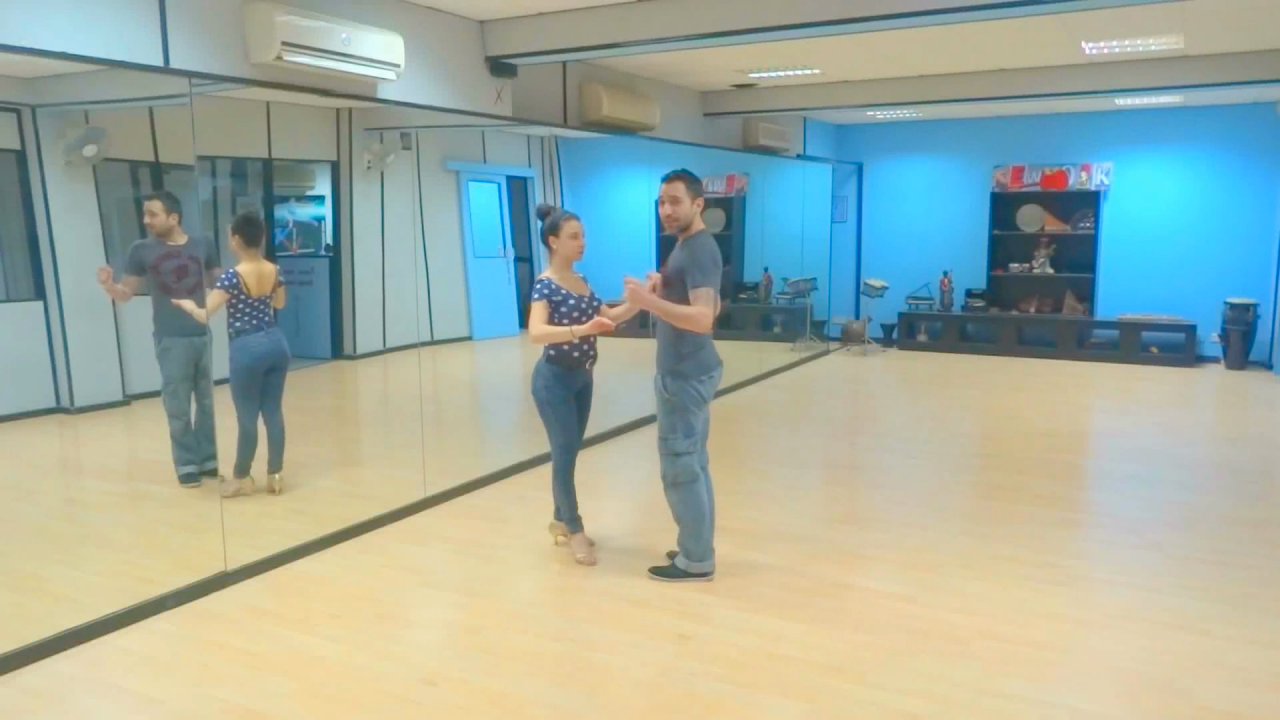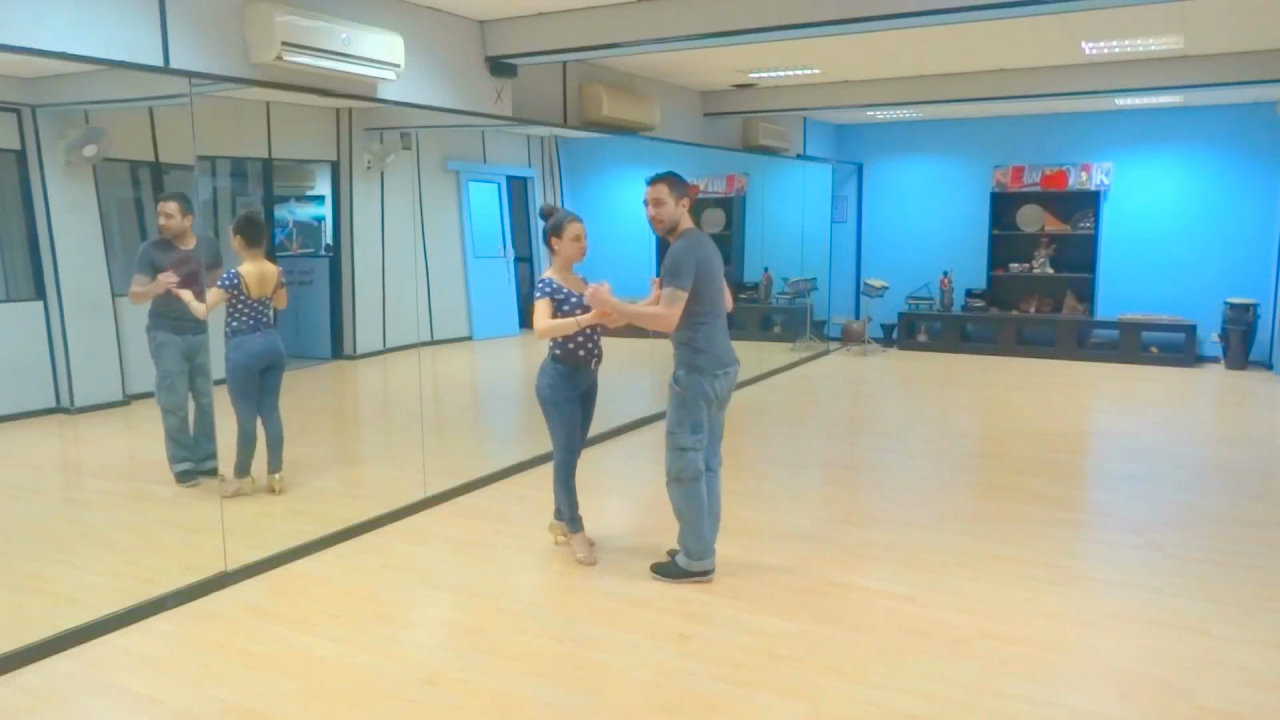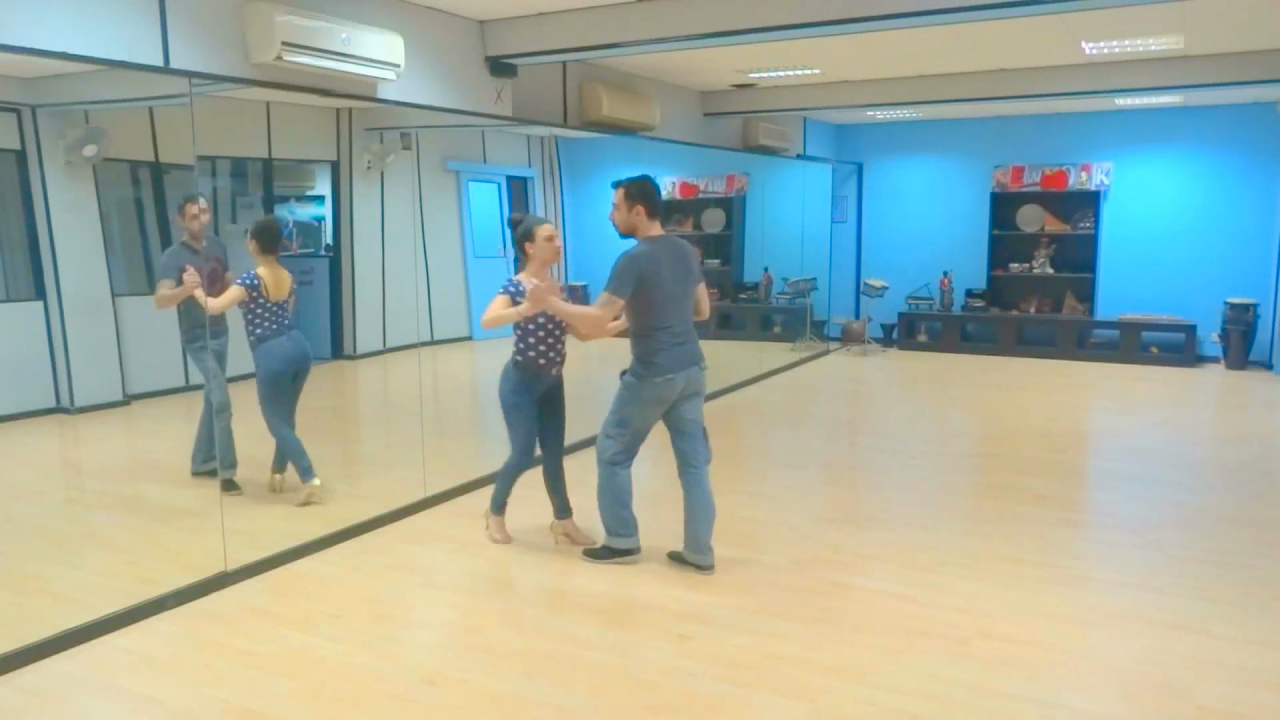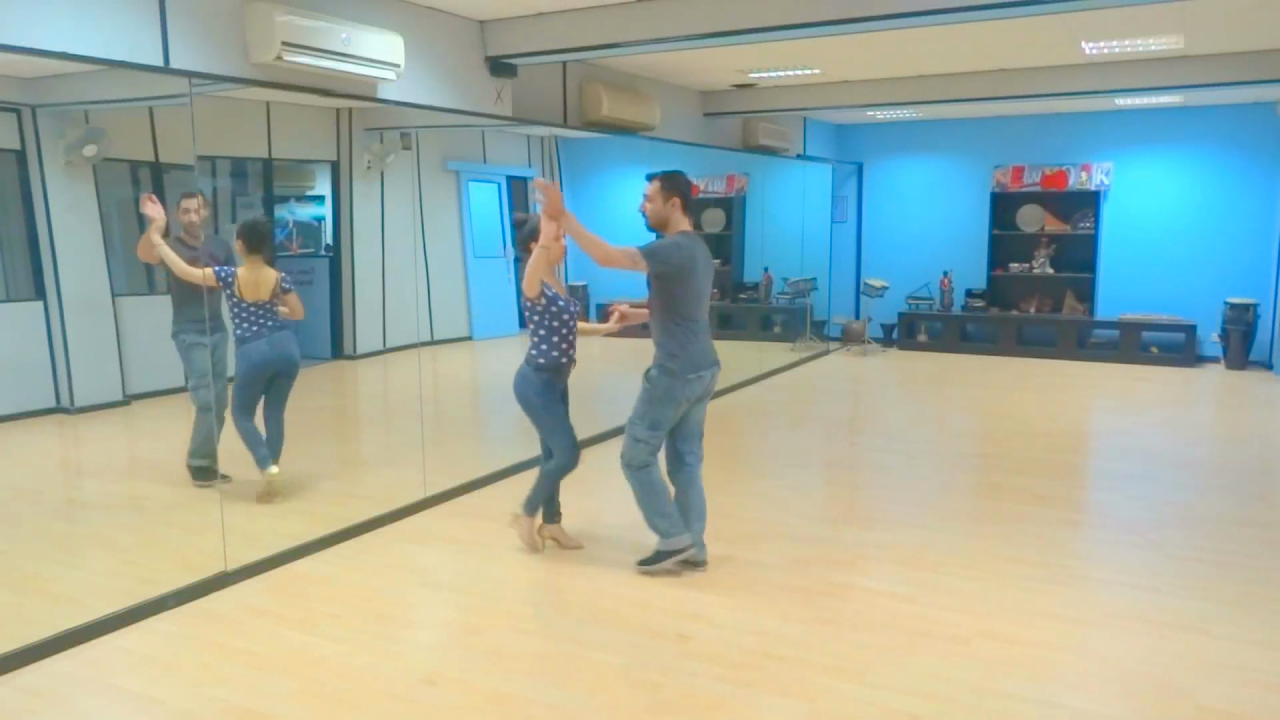
dt=1s
person 1, frame 1
left shoulder: (699, 250)
right shoulder: (687, 246)
left elbow: (703, 318)
left wrist: (649, 301)
right wrist: (663, 289)
left hip: (686, 375)
right hip: (687, 371)
left knee: (679, 467)
right knee: (693, 464)
left ankle: (695, 561)
right ankle: (697, 548)
person 1, frame 2
left shoulder: (682, 251)
right shoulder: (704, 244)
left elbow: (667, 319)
right elbow: (727, 303)
left wrist: (611, 304)
left hip: (699, 372)
right hip: (722, 366)
left knee: (683, 466)
right knee: (705, 462)
left ankle: (694, 559)
right ankle: (697, 551)
person 1, frame 3
left shoulder: (634, 260)
right shoulder: (686, 251)
left elbow: (597, 320)
right elbow: (703, 310)
left wrist: (549, 303)
left hip: (652, 377)
right hip: (691, 370)
left knee: (614, 454)
right knee: (694, 461)
left ankle: (623, 541)
right ankle: (700, 551)
person 1, frame 4
left shoulder: (673, 250)
right shoulder: (695, 249)
left elbow: (607, 257)
left wrist: (562, 216)
right wrist: (641, 315)
left hip: (676, 373)
right hip: (701, 369)
left knee: (637, 456)
right knee: (685, 460)
left ankle: (675, 538)
right ankle: (687, 544)
person 2, frame 1
left shoulder: (581, 281)
right shoulder: (545, 285)
left elbow: (609, 318)
right elbow: (536, 332)
right wrist: (583, 330)
left hip: (582, 378)
right hip: (555, 379)
left knee: (571, 452)
right knee: (564, 454)
left ankle: (560, 521)
right ankle: (574, 529)
person 2, frame 2
left shoulder: (581, 281)
right shoulder: (547, 285)
left elbow: (611, 318)
right elbow: (542, 327)
right wrist: (588, 318)
left hip: (586, 377)
right hip: (559, 378)
left knee: (571, 452)
right knee: (566, 454)
left ankle: (560, 520)
right ankle: (573, 530)
person 2, frame 3
right shoulder: (516, 286)
left elbow: (579, 332)
right elbow: (488, 320)
left wrist: (621, 324)
right wrist: (524, 311)
left hip: (551, 381)
right hip: (520, 381)
left knee: (554, 452)
right knee: (524, 454)
left ankle: (563, 520)
right ankle: (495, 512)
person 2, frame 4
left shoulder: (557, 285)
right shoulder: (535, 288)
right elbow: (533, 267)
left wrist: (605, 328)
right wrist: (545, 240)
left hip: (554, 381)
right hip: (537, 382)
left knee: (555, 454)
right knee: (566, 454)
left ankle: (549, 522)
right ankle: (527, 514)
person 3, frame 1
left shoulder: (203, 246)
right shoulder: (142, 250)
right elbow: (126, 294)
right wrist: (108, 285)
left hip: (202, 335)
right hip: (170, 339)
left knee: (205, 401)
right knee: (178, 405)
left ankle: (207, 459)
right ankle: (186, 464)
person 3, frame 2
left shoulder: (209, 247)
right shoulder: (151, 251)
left elbow: (217, 283)
right elbow: (134, 295)
right wrist: (155, 287)
left hip: (198, 333)
right hip: (166, 335)
left knee: (204, 399)
right knee: (173, 401)
left ankle: (204, 461)
right ankle: (181, 464)
person 3, frame 3
left shoulder: (217, 247)
right shoulder: (174, 256)
right elbow: (160, 301)
right wrist: (185, 289)
left hip: (220, 334)
right hip: (198, 340)
left knee: (213, 400)
right knee: (221, 401)
left ankle: (202, 462)
right ankle: (227, 471)
person 3, frame 4
left shoulder: (220, 246)
right shoulder: (170, 246)
right elbow: (144, 254)
right wrist: (157, 225)
left hip: (218, 333)
right hip: (189, 335)
left knee: (219, 403)
right knee: (206, 399)
left ankle: (210, 463)
right ankle: (197, 460)
person 4, frame 1
left shoulder: (232, 277)
right shoulder: (274, 271)
left elbow: (204, 315)
left wrist: (187, 305)
left hip: (247, 349)
right hip: (276, 344)
left knee: (247, 418)
right knee: (273, 412)
left ankle: (242, 478)
right ankle: (275, 475)
person 4, frame 2
left shoulder: (233, 277)
right shoulder: (276, 272)
left elbow: (202, 312)
left wrist: (187, 296)
left hip: (244, 349)
right hip: (273, 344)
left knee: (246, 416)
right knee: (270, 411)
left ankle: (242, 477)
right ankle: (275, 474)
person 4, frame 3
left shoulder: (251, 279)
right shoulder: (288, 278)
left elbow: (215, 308)
left wrist: (197, 291)
left hip: (271, 355)
right hip: (299, 347)
left knee: (278, 423)
right knee: (285, 415)
left ankle: (310, 481)
right ankle: (277, 474)
person 4, frame 4
left shoulder: (229, 277)
right shoulder: (280, 279)
left elbow: (183, 271)
right elbow: (298, 314)
left wrist: (156, 237)
left hip: (252, 353)
right hip: (285, 348)
left knee: (242, 416)
right knee: (274, 415)
left ankle: (268, 467)
right ankle: (270, 479)
